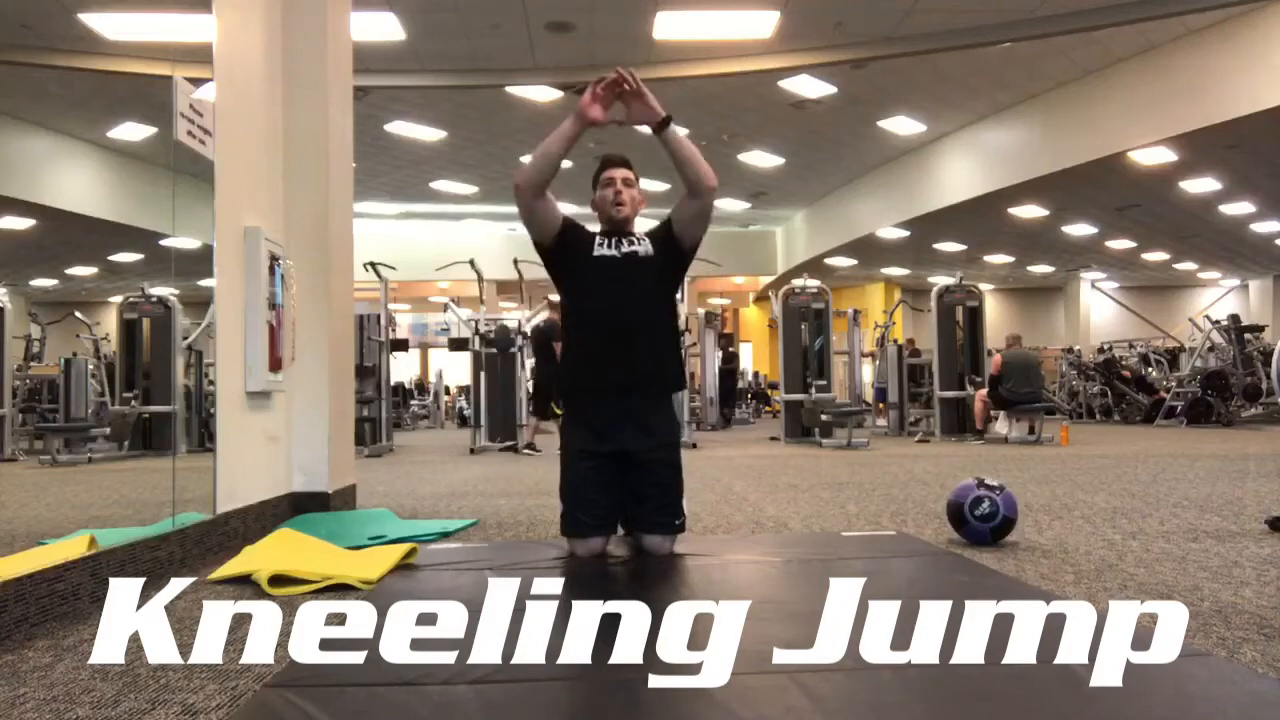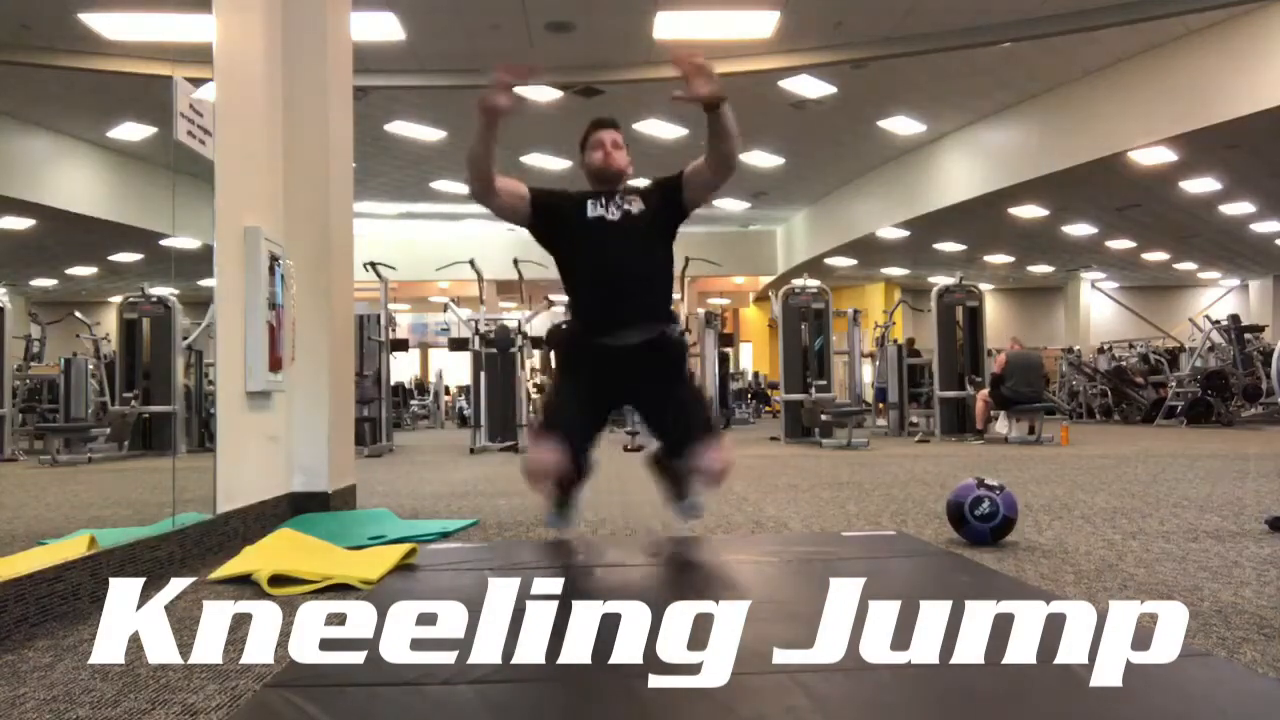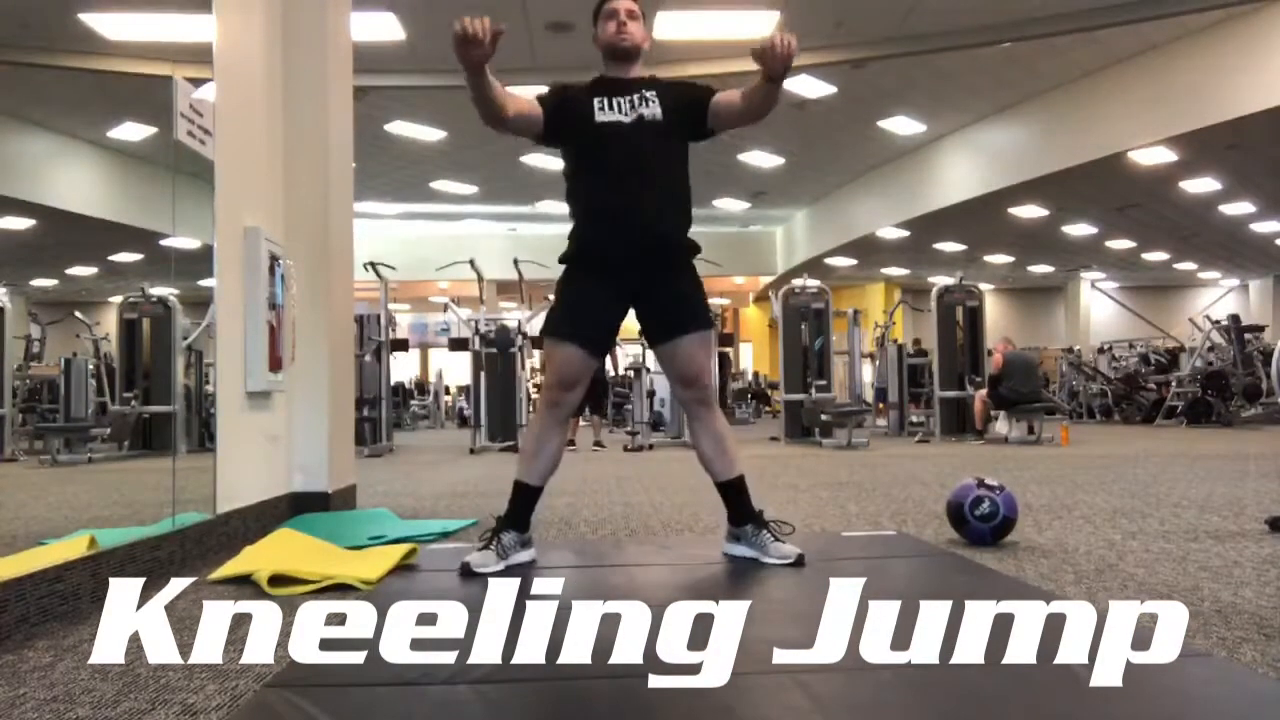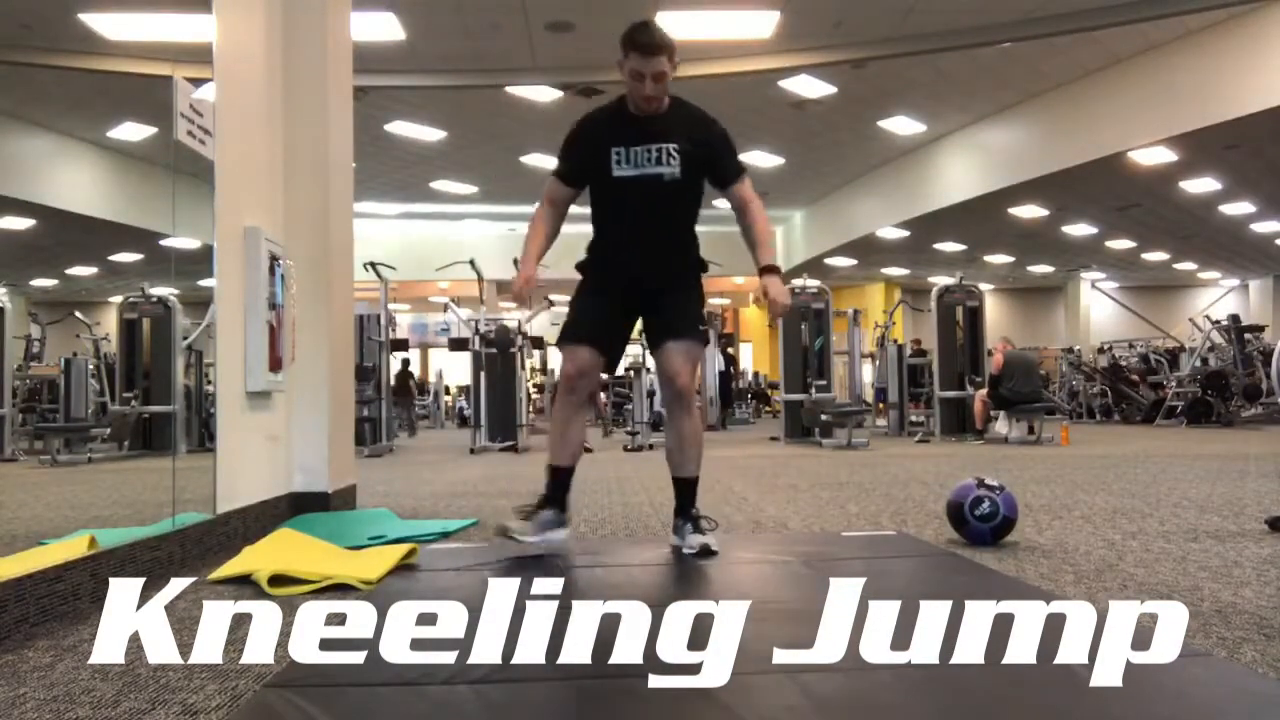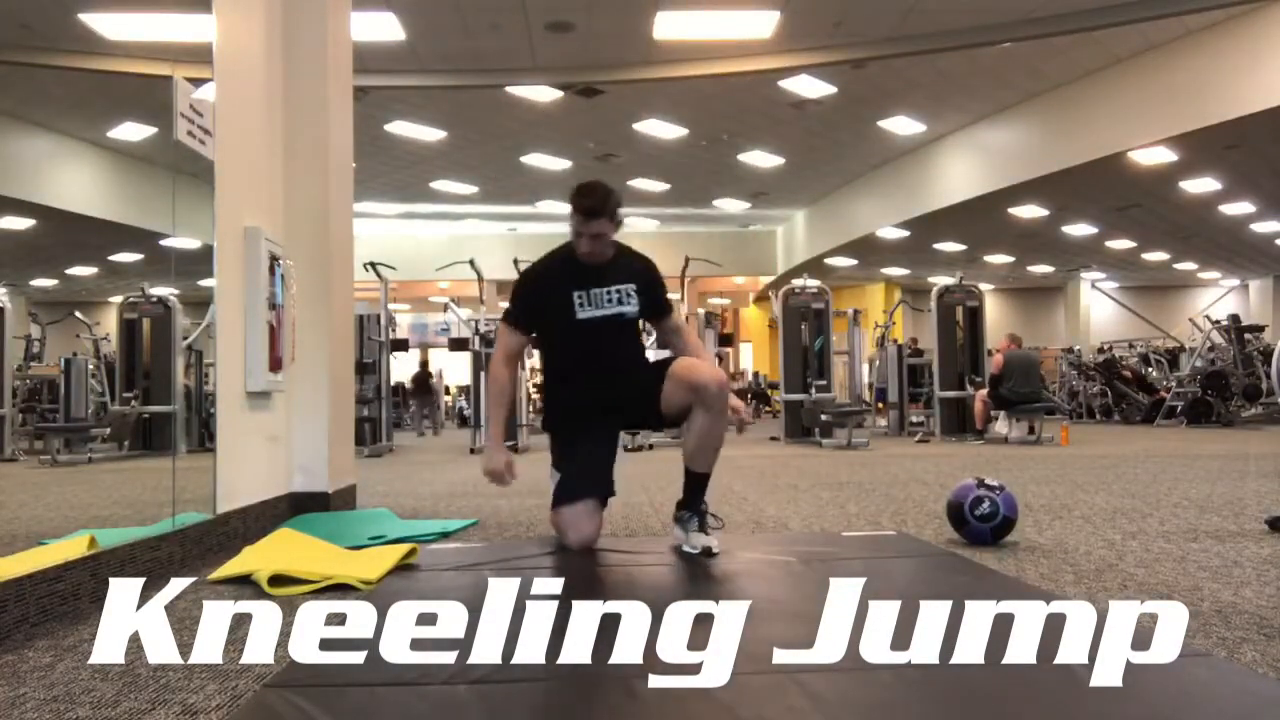
dt=1s
person 1, frame 1
left shoulder: (664, 246)
right shoulder: (572, 246)
left elbow: (704, 189)
right elbow: (527, 189)
left wrist: (658, 122)
right wrist: (579, 122)
left hip: (652, 416)
right hip: (587, 418)
left knee: (657, 545)
right knee: (586, 549)
person 1, frame 2
left shoulder: (660, 200)
right shoulder: (560, 208)
left elbow: (723, 165)
right elbow: (483, 189)
left wrist: (713, 106)
right wrist: (490, 119)
left hip: (657, 354)
right hip: (589, 356)
left knee: (708, 466)
right knee: (543, 466)
left ankle: (671, 463)
right ankle: (567, 480)
person 1, frame 3
left shoulder: (678, 97)
right shoulder: (572, 101)
left elbow: (745, 108)
right elbow: (504, 114)
left wrist: (772, 76)
right wrist: (476, 68)
left hip: (668, 262)
right hip: (594, 264)
left knee: (699, 394)
right knee: (558, 396)
left ankle: (745, 525)
right ankle: (513, 530)
person 1, frame 4
left shoulder: (700, 129)
right shoulder: (592, 130)
left elbow: (745, 201)
right elbow: (554, 201)
left wrist: (768, 270)
right wrist: (529, 262)
left hip: (675, 276)
right hip: (609, 274)
left knee: (679, 386)
right knee: (575, 378)
left ankle: (687, 517)
right ankle: (553, 506)
person 1, frame 5
left shoulder: (639, 270)
right shoulder: (541, 278)
left elbow: (675, 330)
right elbow: (505, 357)
left wrist: (722, 392)
right wrist: (494, 446)
left hip: (634, 383)
right hip: (574, 404)
left knee: (710, 381)
right knee: (579, 536)
left ankle: (691, 511)
right ankle: (563, 489)
